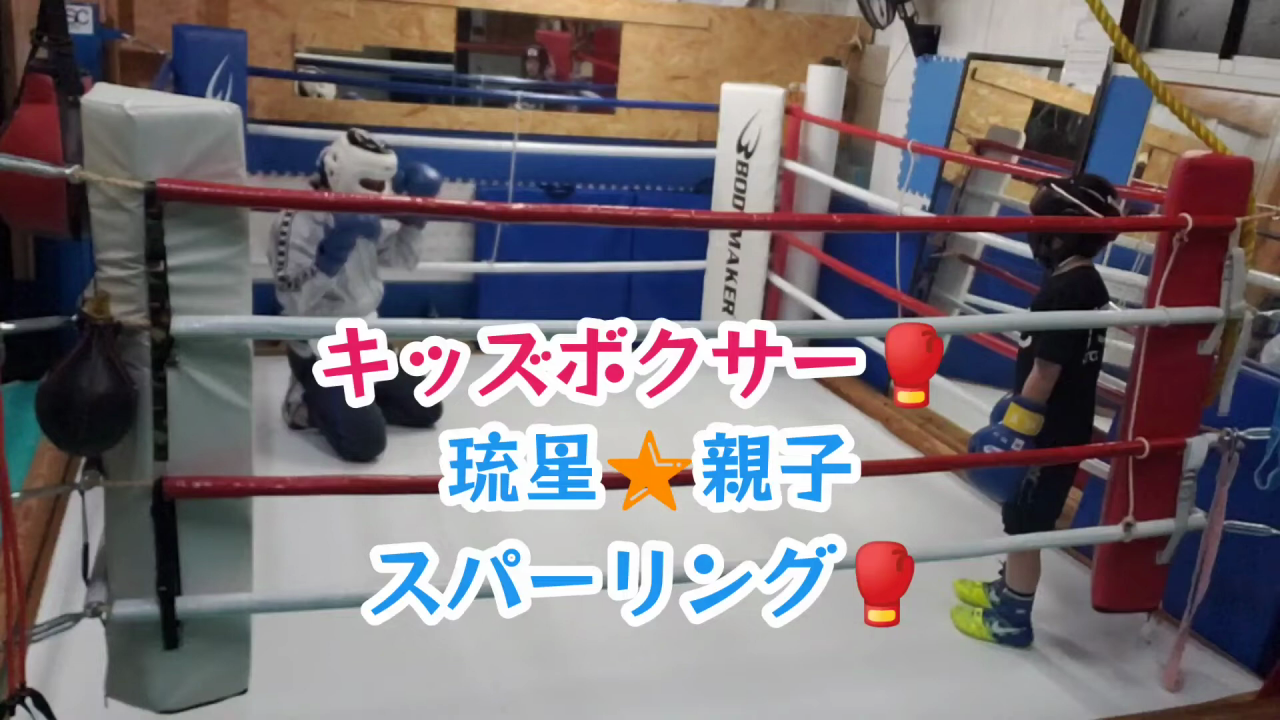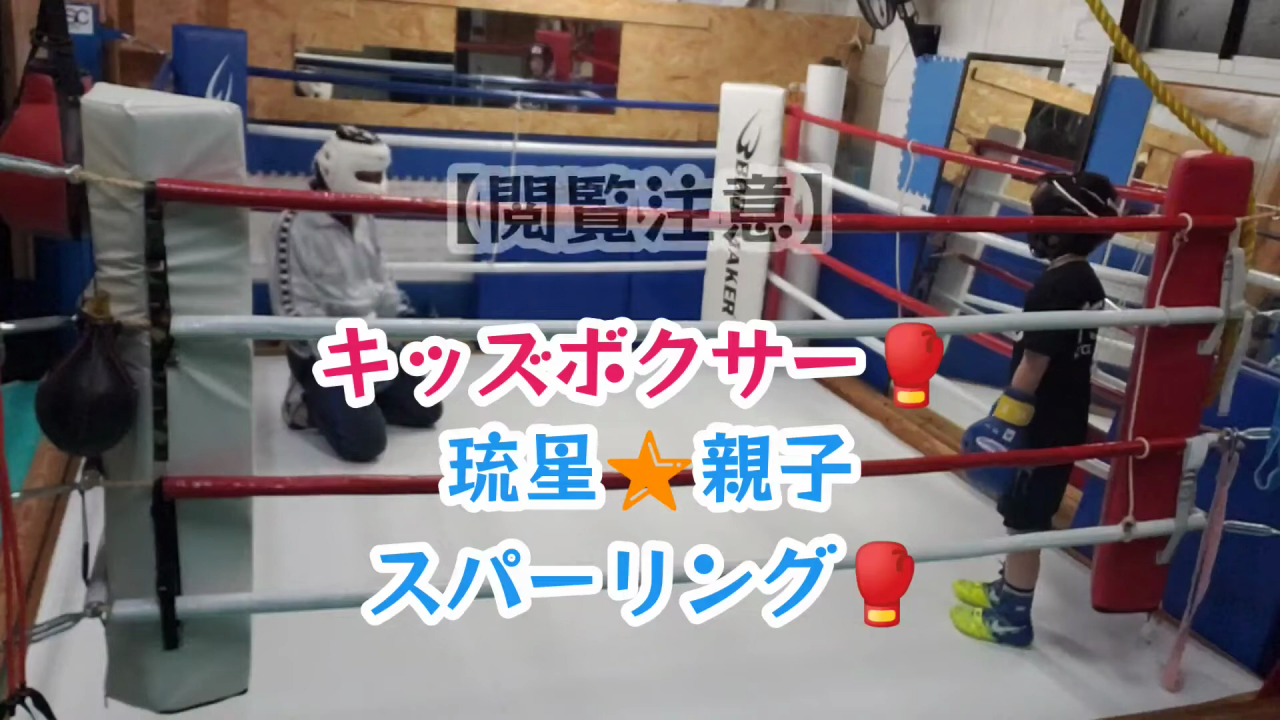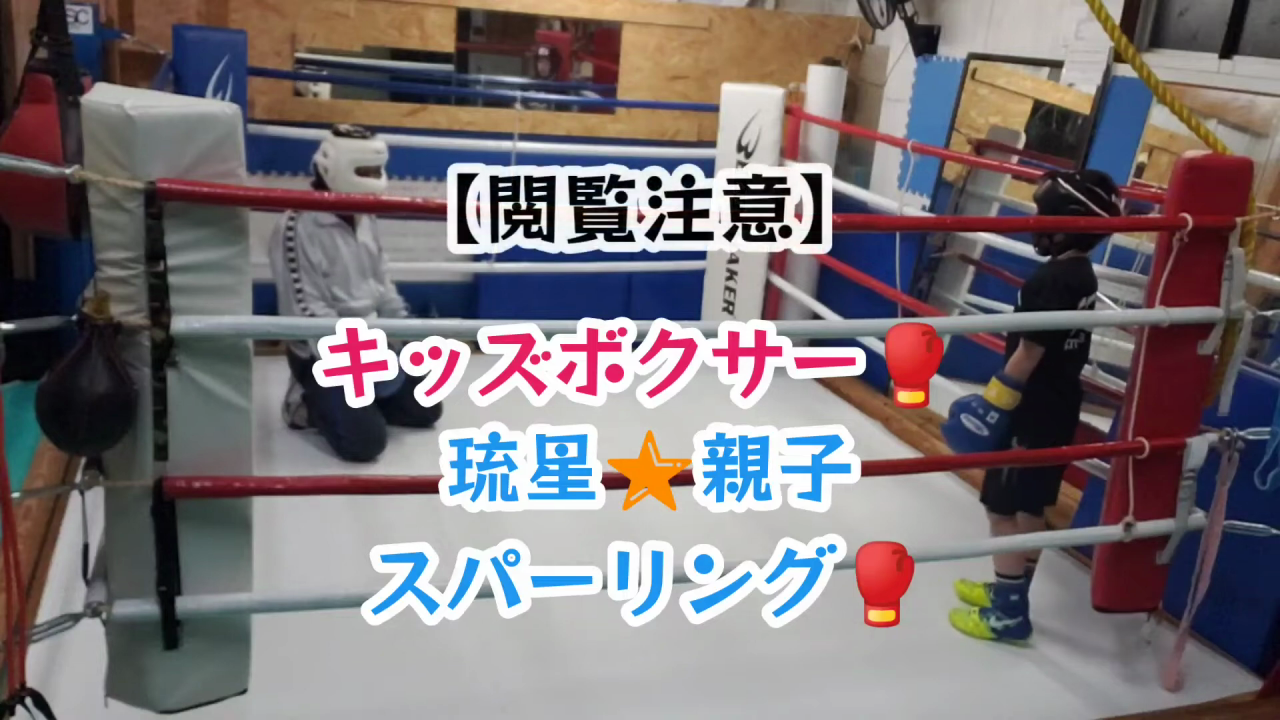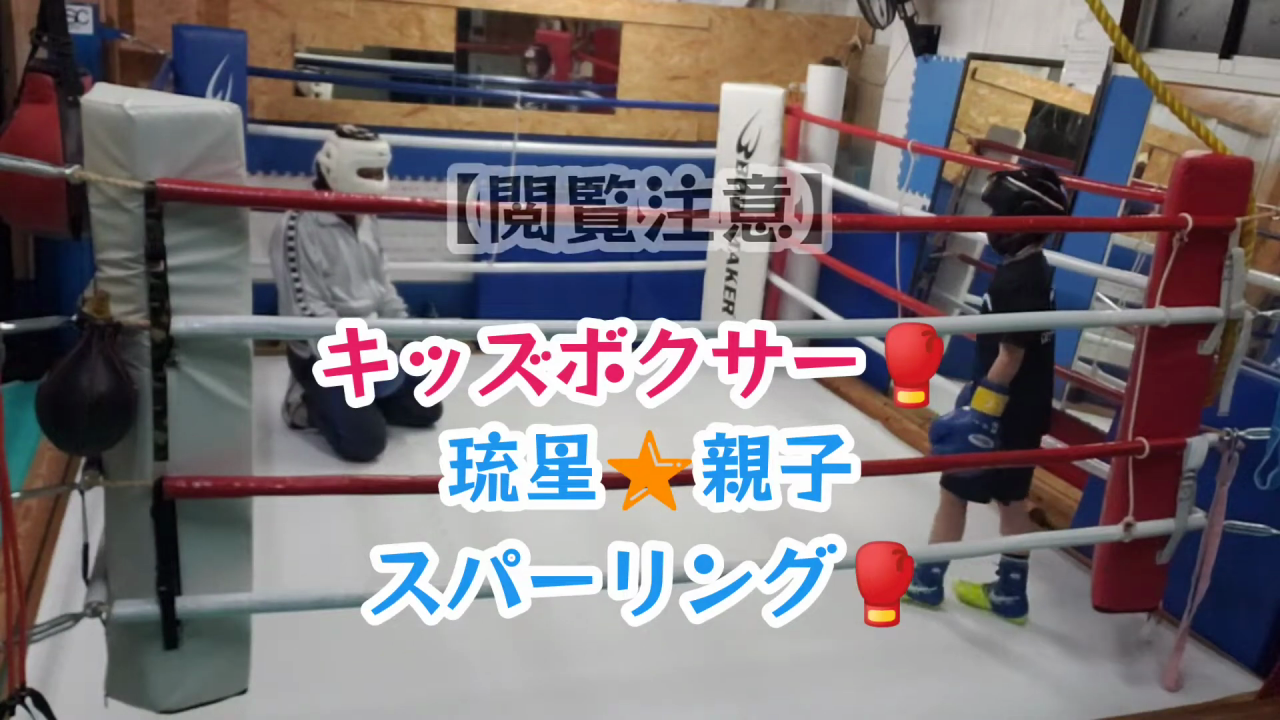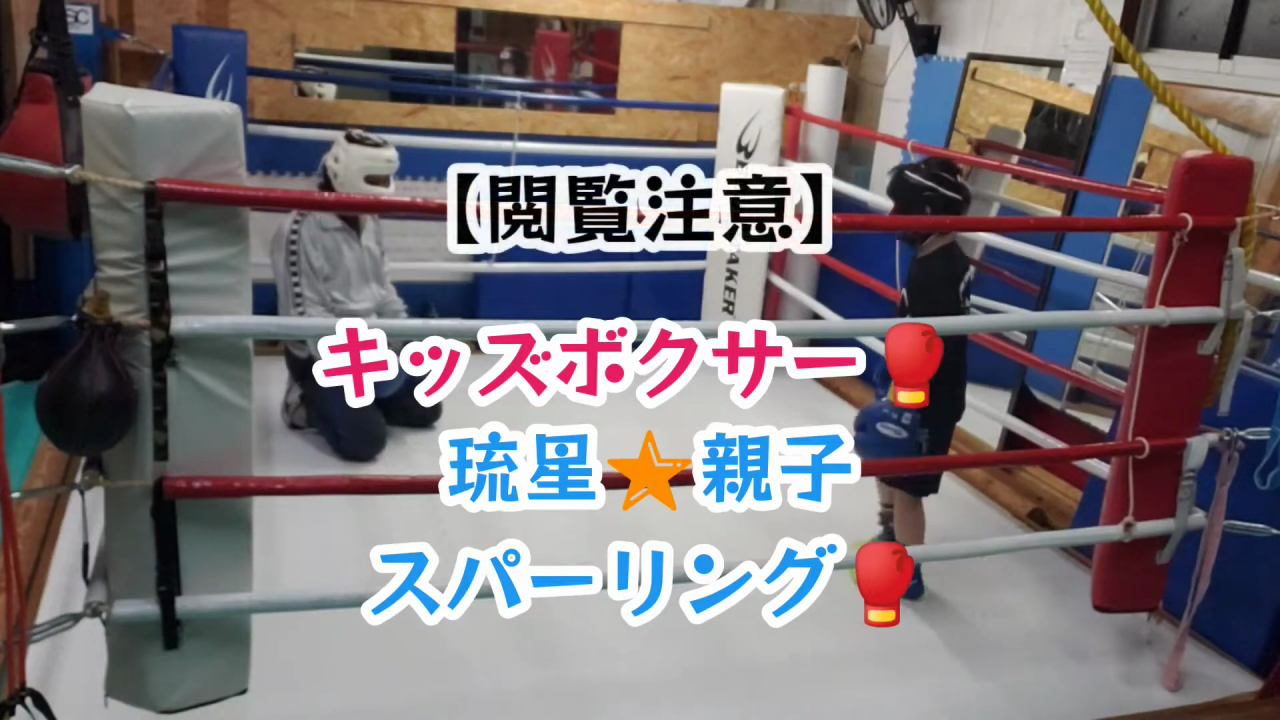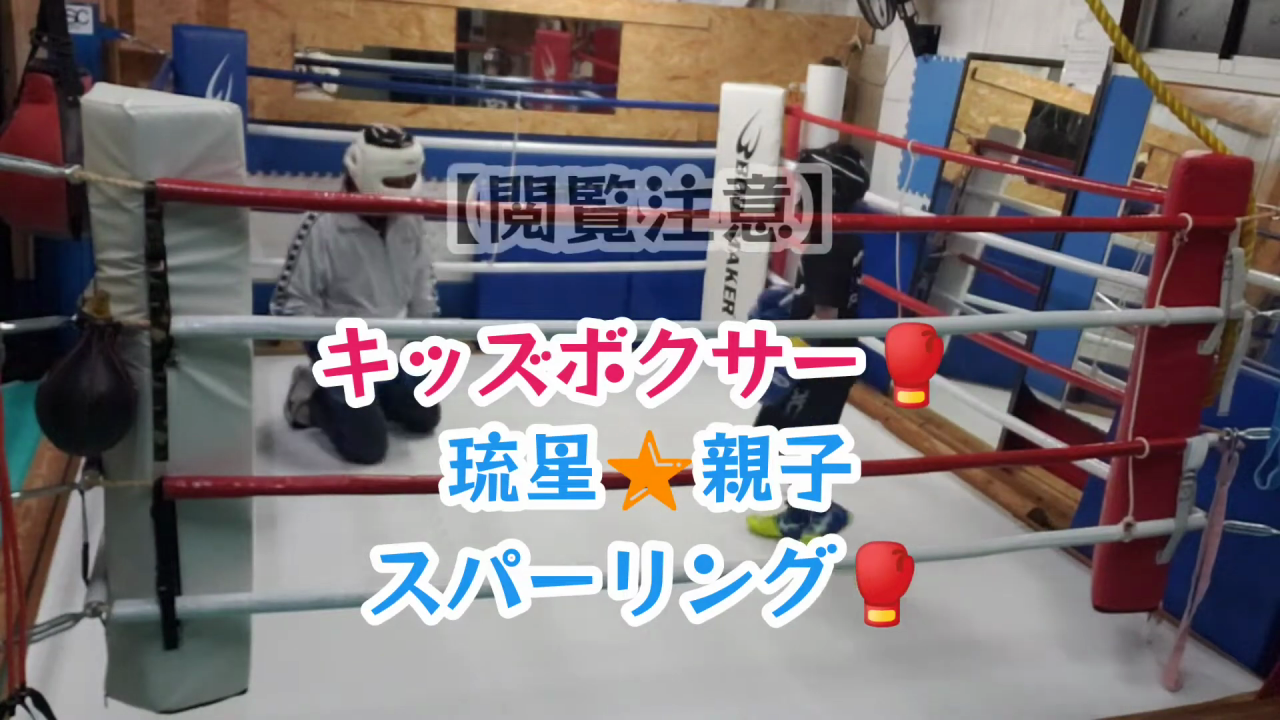
dt=0.5s
person 1, frame 1
left shoulder: (1061, 293)
right shoulder: (1090, 285)
left elbow: (1045, 372)
left wrist: (1014, 429)
right wrist: (1018, 416)
left hip: (1048, 430)
right hip: (1068, 424)
left knee: (1024, 525)
right knee: (1026, 519)
left ankle: (1011, 620)
right ankle: (1006, 589)
person 1, frame 2
left shoulder: (1052, 287)
right shoulder: (1086, 282)
left elbow: (1034, 363)
left wrist: (1005, 423)
left hip: (1042, 424)
right hip: (1065, 419)
left knee: (1023, 521)
right knee: (1028, 517)
left ankle: (1011, 618)
right ankle: (1006, 589)
person 1, frame 3
left shoulder: (1050, 280)
right shoulder: (1082, 275)
left elbow: (1028, 352)
left wrist: (992, 405)
left hip: (1031, 415)
right hip: (1057, 411)
left knee: (1002, 510)
right knee: (1031, 507)
left ankle: (1009, 614)
right ankle: (1009, 592)
person 1, frame 4
left shoulder: (1016, 280)
right shoulder: (1032, 269)
left elbow: (1010, 355)
left wrist: (981, 410)
right wrist: (977, 395)
left hip: (1006, 412)
right hip: (1025, 408)
left knee: (954, 491)
right knee: (1010, 498)
left ankle: (926, 580)
right ankle: (1010, 592)
person 1, frame 5
left shoulder: (932, 271)
right shoulder: (951, 257)
left hip: (930, 393)
right hip: (943, 388)
left knee: (904, 481)
right ankle: (894, 538)
person 1, frame 6
left shoulder: (828, 247)
right shoulder: (844, 236)
left elbow: (825, 315)
right wrist: (791, 300)
left ankle: (824, 516)
right ankle: (797, 518)
person 2, frame 1
left shoulder: (363, 216)
right shoulder: (297, 222)
left elbow: (403, 257)
right elbow: (294, 299)
left wrist: (414, 214)
right wrist: (334, 251)
right hip: (321, 352)
left knee: (426, 410)
right knee: (365, 441)
left ankle: (351, 401)
right ankle: (310, 404)
person 2, frame 2
left shoulder: (363, 220)
right shoulder: (296, 227)
left elbow: (381, 282)
right elbow: (294, 309)
left wrist: (406, 323)
right hip: (321, 353)
left knee: (427, 410)
right knee: (365, 441)
right ankle: (310, 404)
person 2, frame 3
left shoulder: (364, 221)
right shoulder: (298, 228)
left elbow: (382, 285)
right elbow: (308, 311)
right hip: (322, 354)
left knee: (426, 410)
right knee: (366, 441)
left ankle: (345, 401)
right ankle: (310, 404)
person 2, frame 4
left shoulder: (365, 221)
right shoulder: (299, 228)
left elbow: (382, 285)
right elbow: (308, 310)
right hip: (322, 355)
left knee: (426, 411)
right knee: (365, 441)
right ankle: (309, 403)
person 2, frame 5
left shoulder: (368, 223)
right shoulder: (302, 231)
right elbow: (306, 312)
right hip: (320, 355)
left knee: (426, 410)
right knee: (365, 441)
right ankle: (308, 404)
person 2, frame 6
left shoulder: (408, 215)
right shoulder: (323, 227)
left elbow: (421, 277)
right elbow: (289, 301)
left knee: (425, 418)
right knee: (368, 446)
right ankle: (310, 400)
